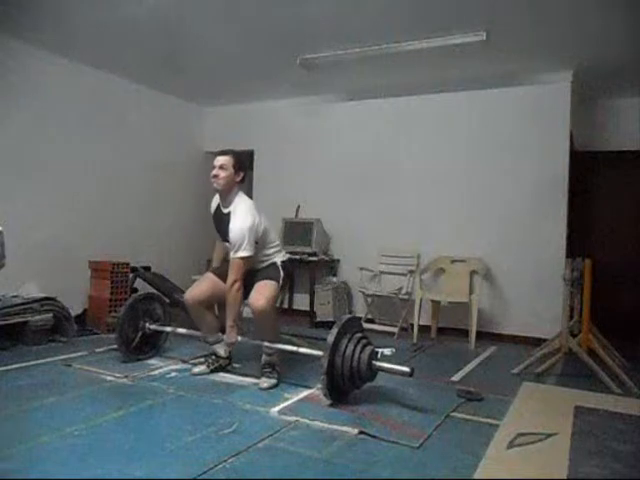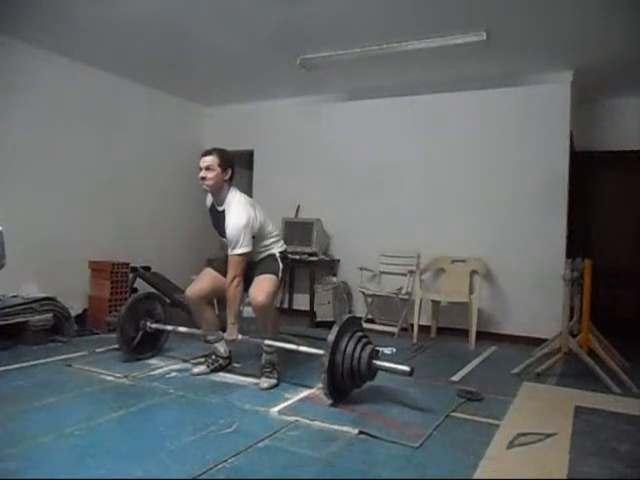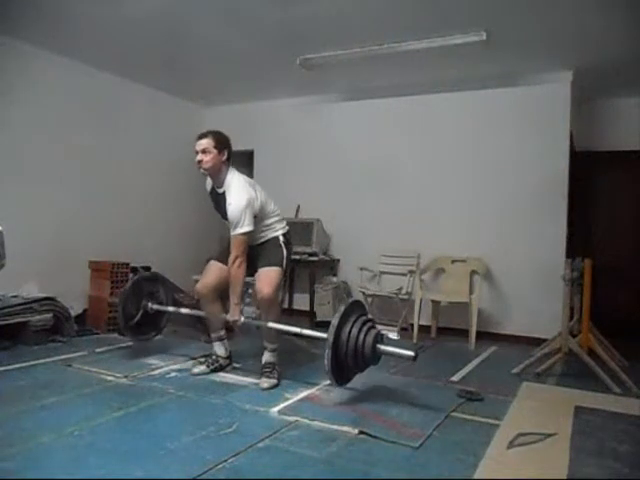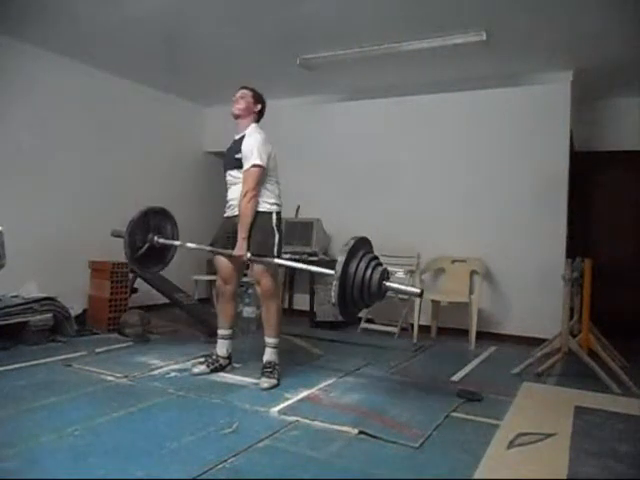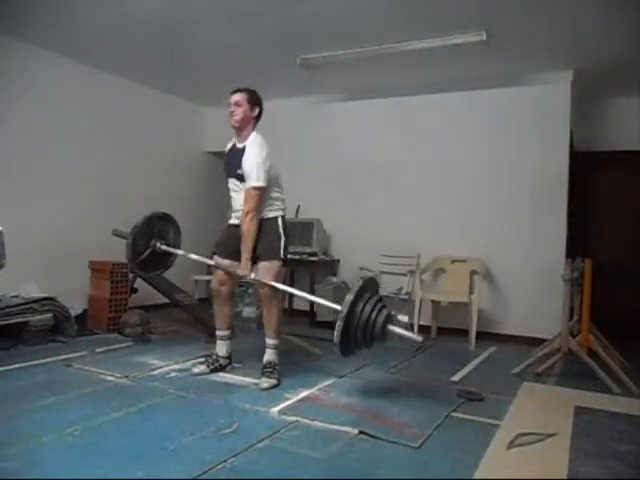
dt=0.7s
person 1, frame 1
left shoulder: (243, 219)
right shoulder: (217, 202)
left elbow: (235, 281)
left wrist: (231, 327)
right wrist: (212, 274)
left hip: (269, 265)
right hip: (239, 265)
left knee: (260, 305)
right knee: (193, 298)
left ankle: (270, 361)
right ankle: (221, 353)
person 1, frame 2
left shoulder: (238, 215)
right shoulder: (212, 199)
left elbow: (235, 278)
left wrist: (233, 325)
left hip: (268, 255)
right hip: (238, 255)
left knee: (260, 299)
right knee: (194, 294)
left ankle: (269, 360)
right ankle: (221, 353)
person 1, frame 3
left shoulder: (239, 194)
right shoulder: (211, 182)
left elbow: (237, 259)
left wrist: (235, 306)
left hip: (271, 239)
right hip: (243, 240)
left knee: (265, 293)
right knee: (204, 288)
left ankle: (270, 361)
right ankle: (221, 354)
person 1, frame 4
left shoulder: (255, 139)
right shoulder: (235, 143)
left elbow: (250, 194)
left wrist: (242, 240)
right wrist: (234, 233)
left hip: (261, 217)
right hip: (232, 217)
left knee: (265, 287)
right knee: (224, 286)
left ankle: (270, 361)
right ankle: (222, 354)
person 1, frame 5
left shoulder: (255, 151)
right shoulder: (231, 146)
left elbow: (251, 212)
left wrist: (245, 260)
right wrist: (237, 248)
left hip: (267, 222)
right hip: (237, 223)
left knee: (267, 289)
right knee: (219, 286)
left ankle: (271, 361)
right ankle: (222, 355)
